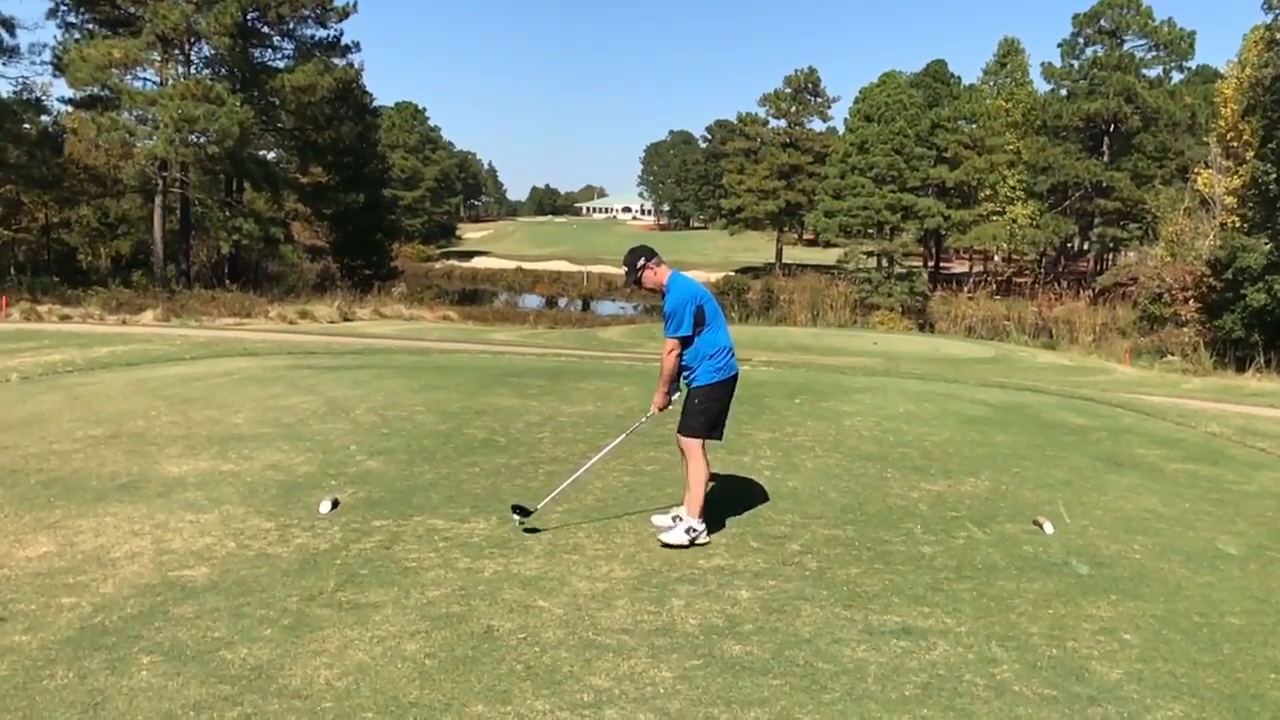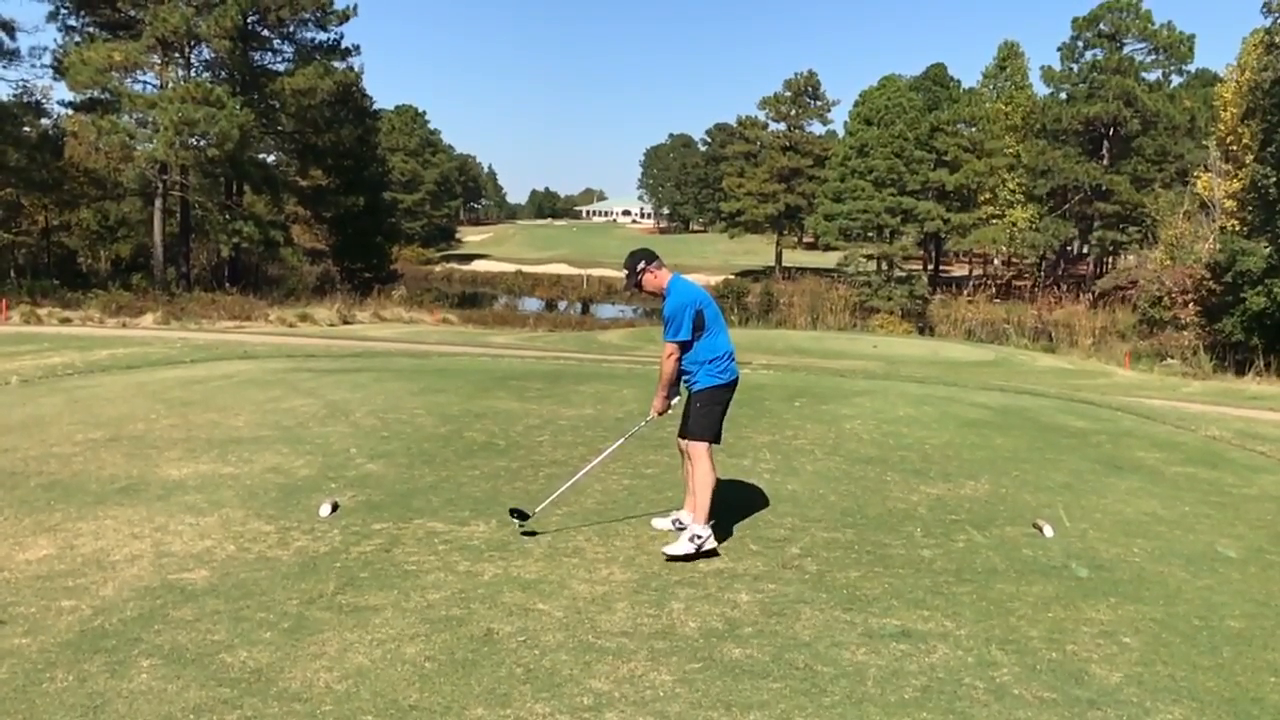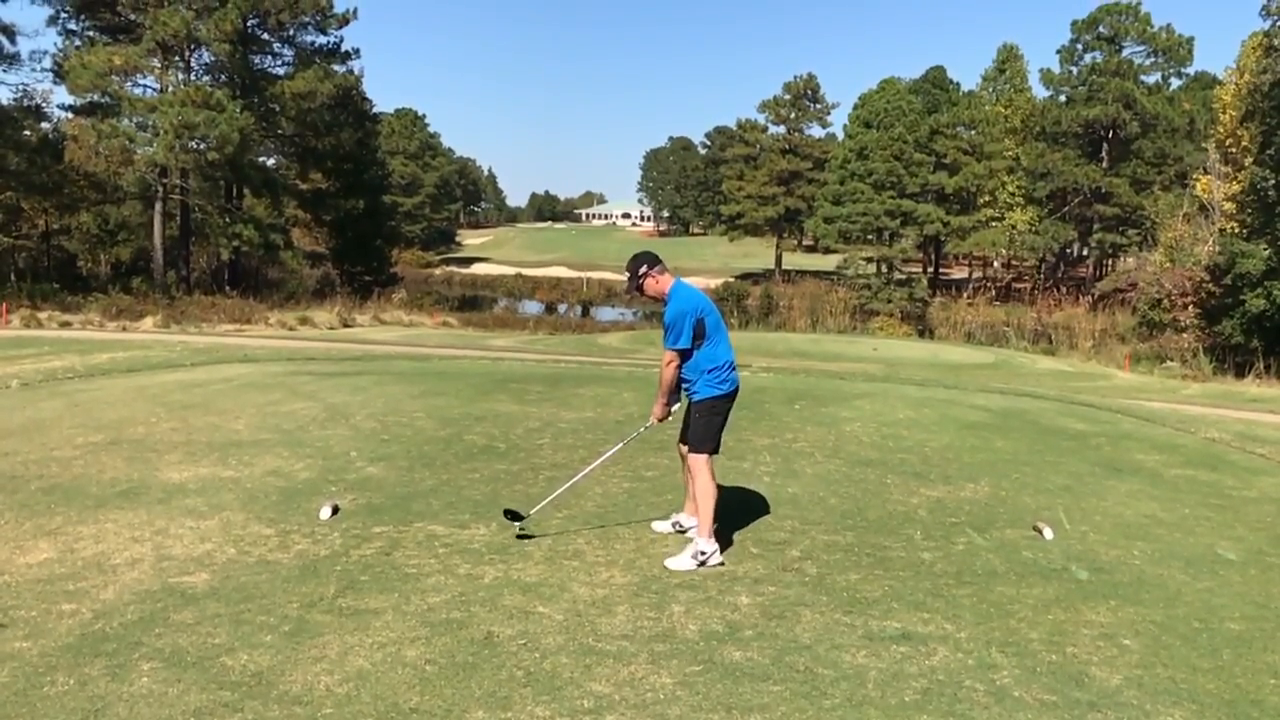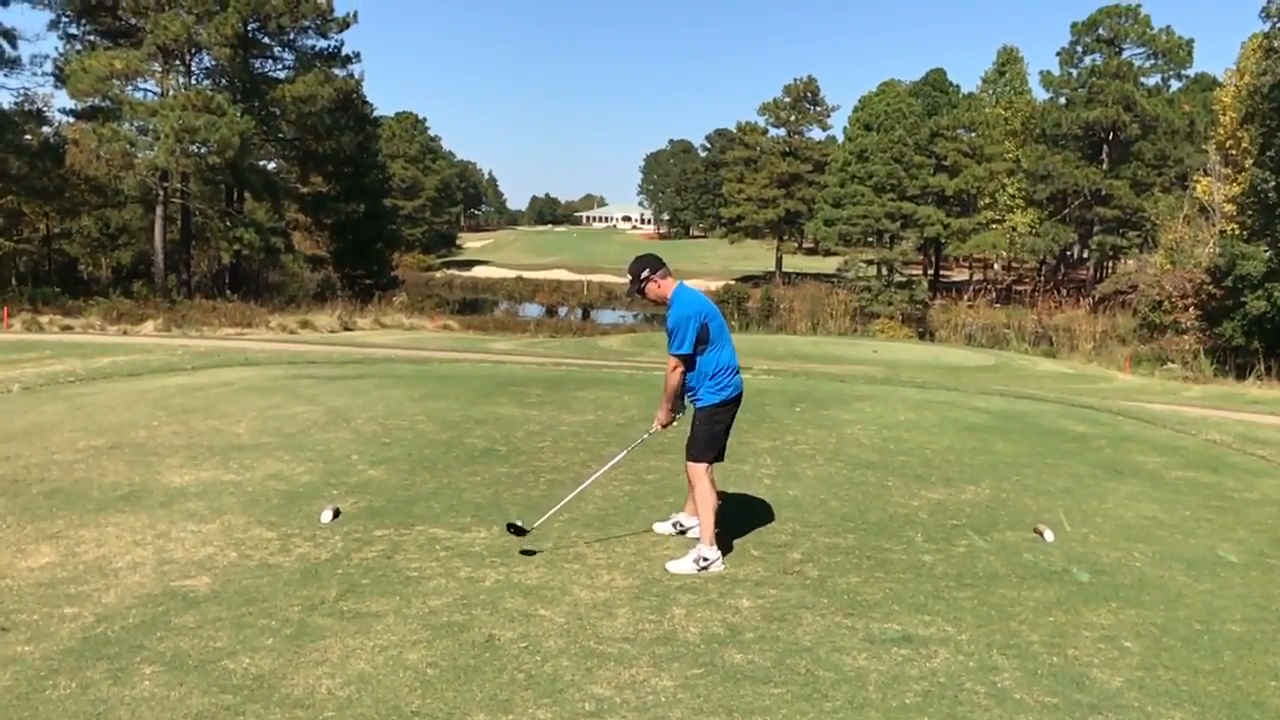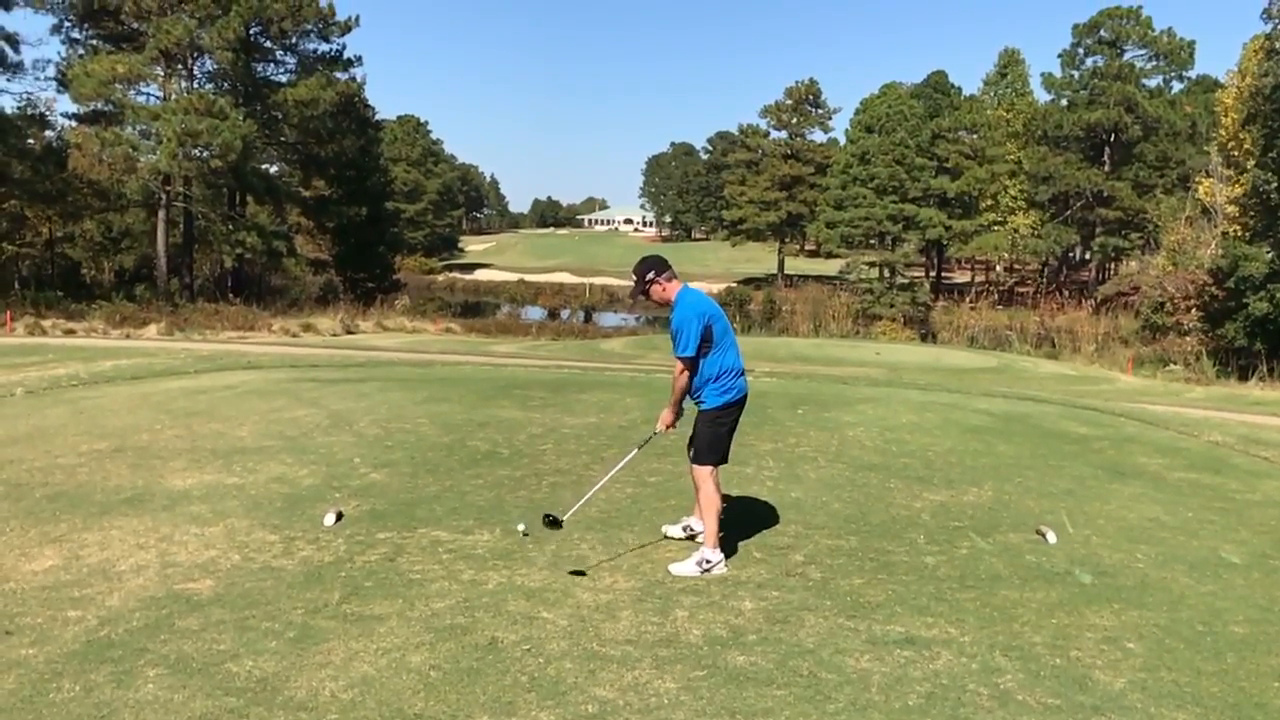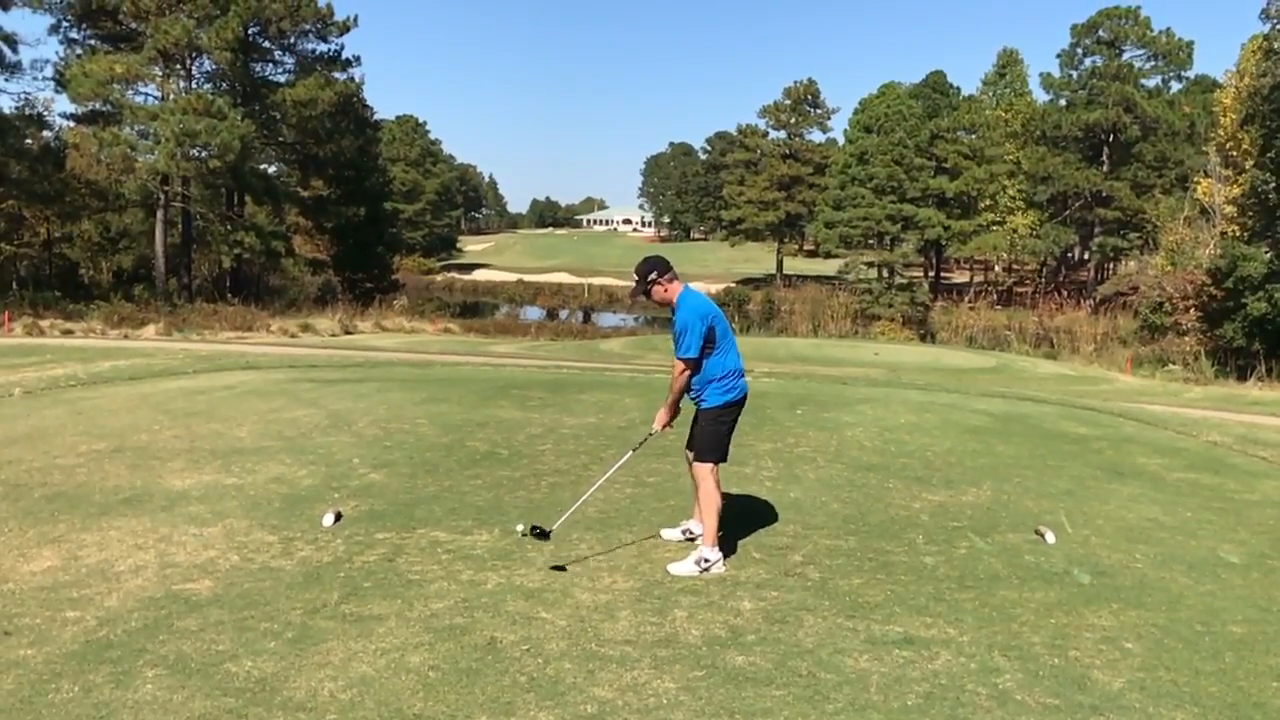
dt=0.2s
person 1, frame 1
left shoulder: (678, 294)
right shoulder: (679, 288)
left elbow: (672, 350)
right elbow: (682, 348)
left wrist: (662, 391)
right wrist: (670, 386)
left hip: (711, 375)
right hip: (707, 374)
left knee: (692, 443)
right knee: (686, 441)
left ankle: (694, 523)
right ankle: (688, 511)
person 1, frame 2
left shoulder: (678, 298)
right shoulder: (680, 291)
left elbow: (672, 354)
left wrist: (661, 395)
right wrist: (671, 390)
left hip: (713, 378)
right hip: (705, 378)
left knee: (698, 447)
right knee: (686, 444)
left ankle: (701, 530)
right ankle: (689, 514)
person 1, frame 3
left shoulder: (679, 305)
right shoulder: (683, 295)
left elbow: (671, 362)
left wrist: (661, 402)
right wrist: (672, 396)
left hip: (712, 387)
right hip: (706, 385)
left knee: (699, 459)
right knee: (687, 450)
left ankle: (705, 545)
right ankle: (690, 517)
person 1, frame 4
left shoulder: (682, 310)
right shoulder: (686, 298)
left elbow: (676, 368)
left wrist: (666, 408)
right wrist: (676, 402)
left hip: (715, 394)
right hip: (715, 390)
left knee: (699, 466)
right knee: (695, 457)
left ankle: (708, 552)
right ankle: (690, 517)
person 1, frame 5
left shoulder: (686, 312)
right shoulder: (691, 299)
left elbow: (684, 370)
left wrist: (671, 409)
right wrist: (677, 405)
left hip: (720, 396)
right hip: (721, 393)
left knee: (703, 469)
right knee: (696, 455)
left ankle: (711, 554)
right ankle: (700, 521)
person 1, frame 6
left shoulder: (689, 312)
right shoulder: (689, 302)
left elbow: (684, 370)
right elbow: (690, 365)
left wrist: (668, 409)
right wrist: (673, 405)
left hip: (721, 395)
right hip: (716, 393)
left knee: (705, 467)
right knee: (694, 456)
left ankle: (710, 553)
right ankle: (699, 524)
